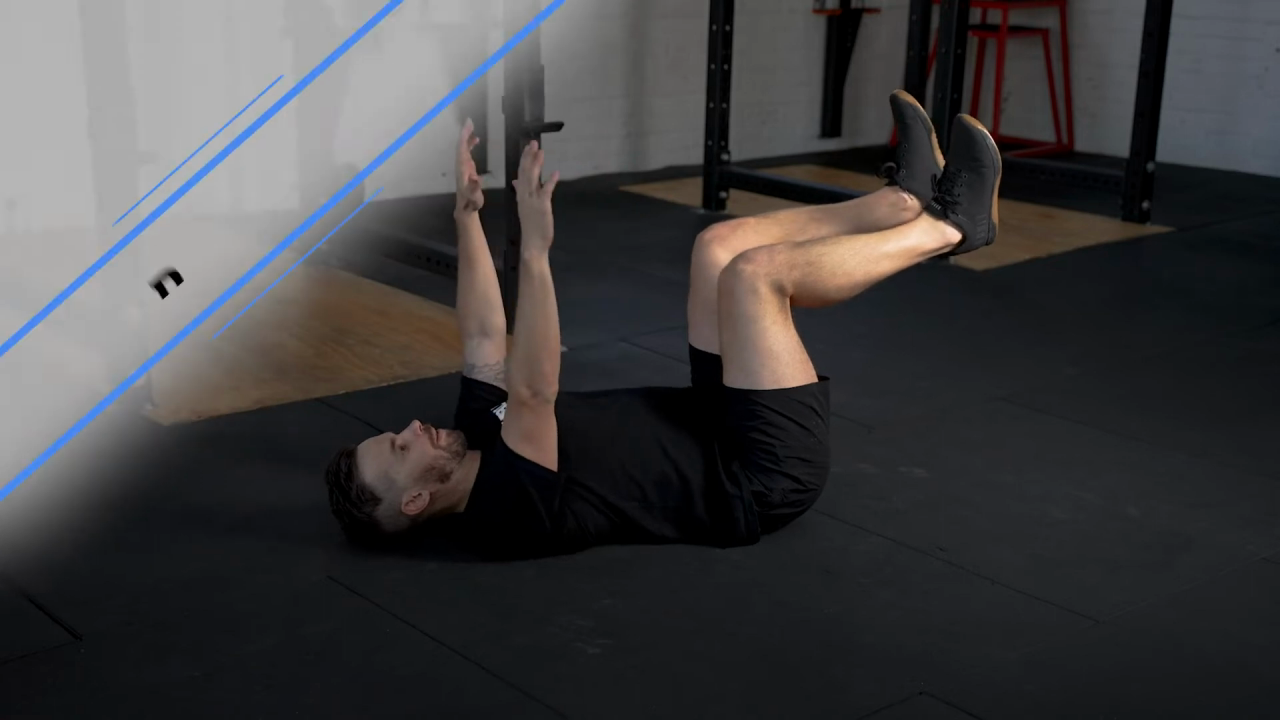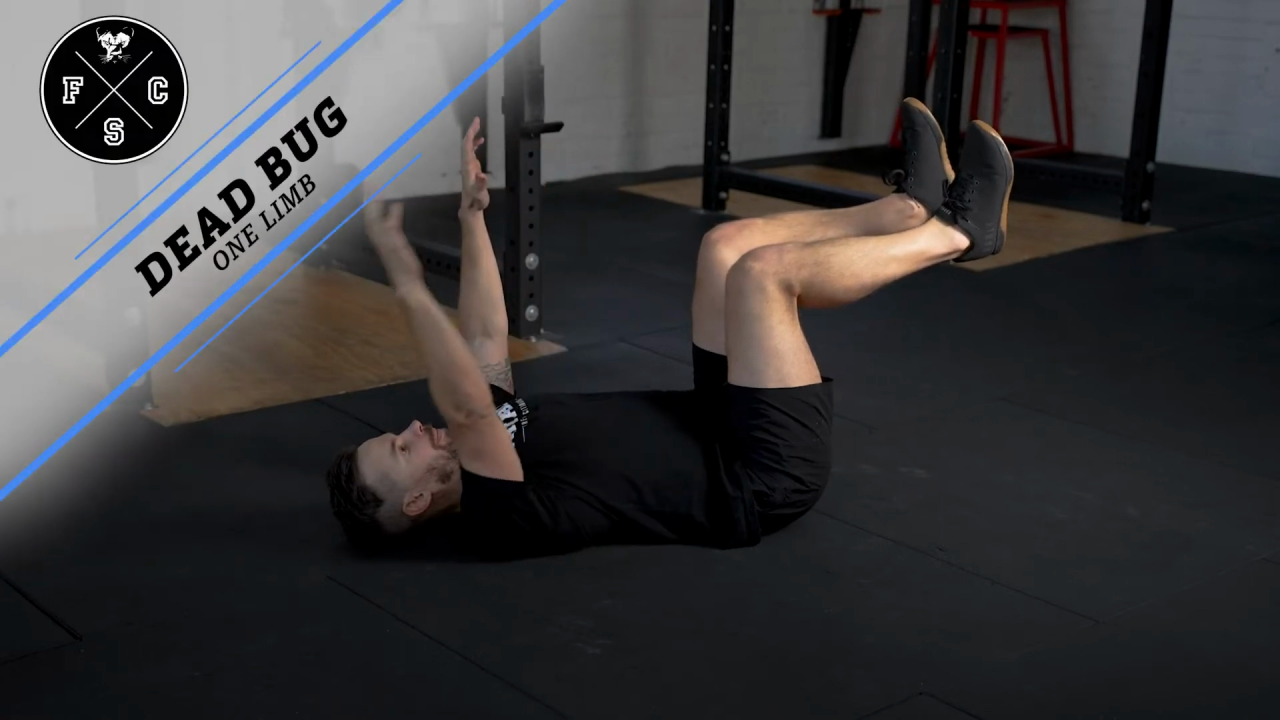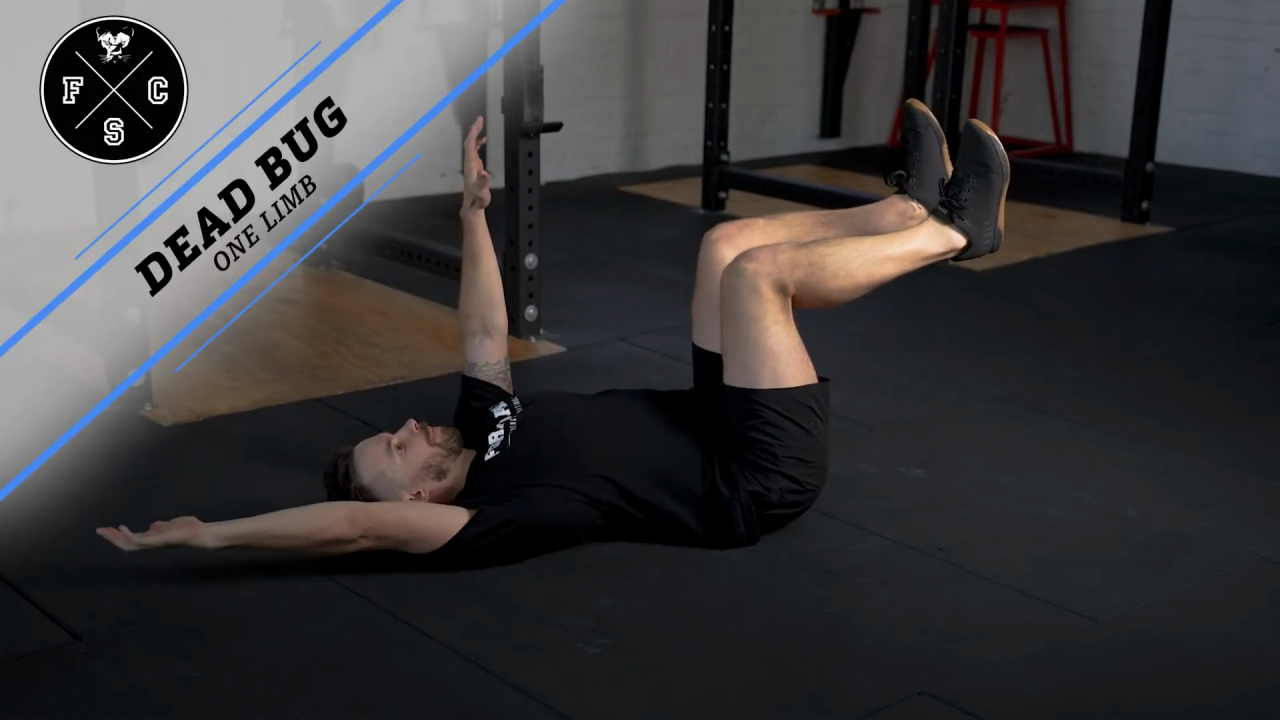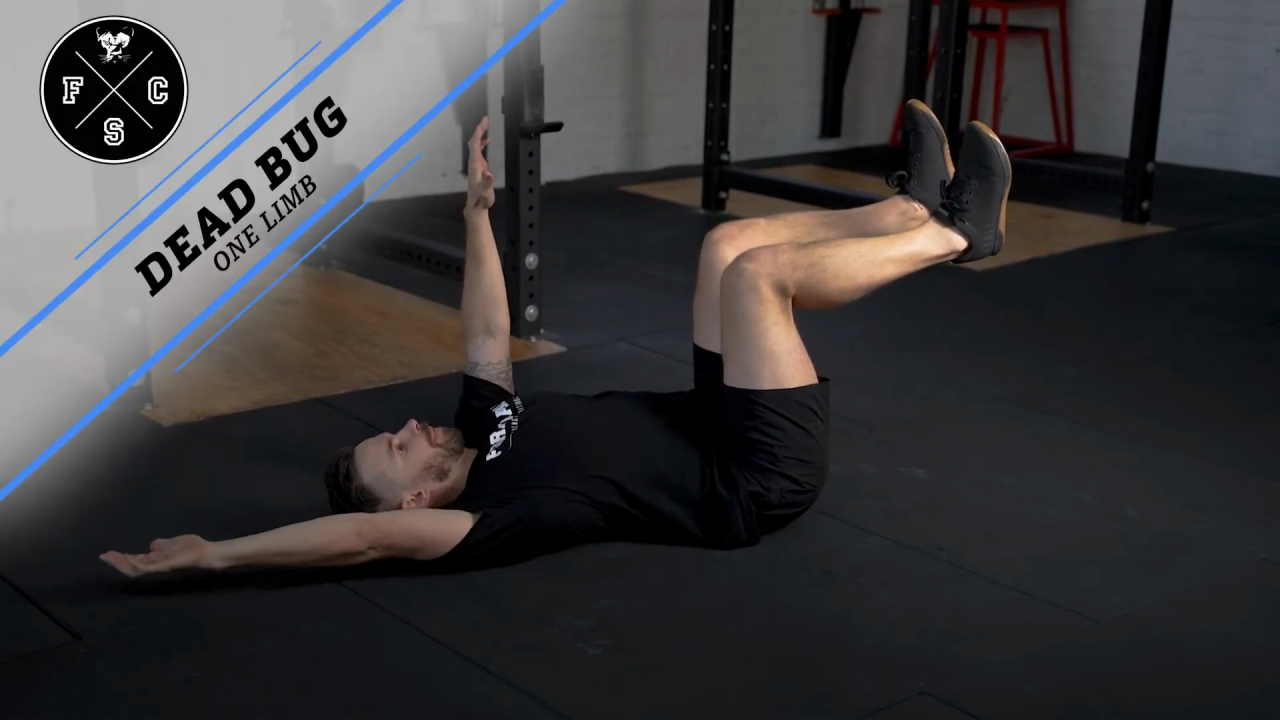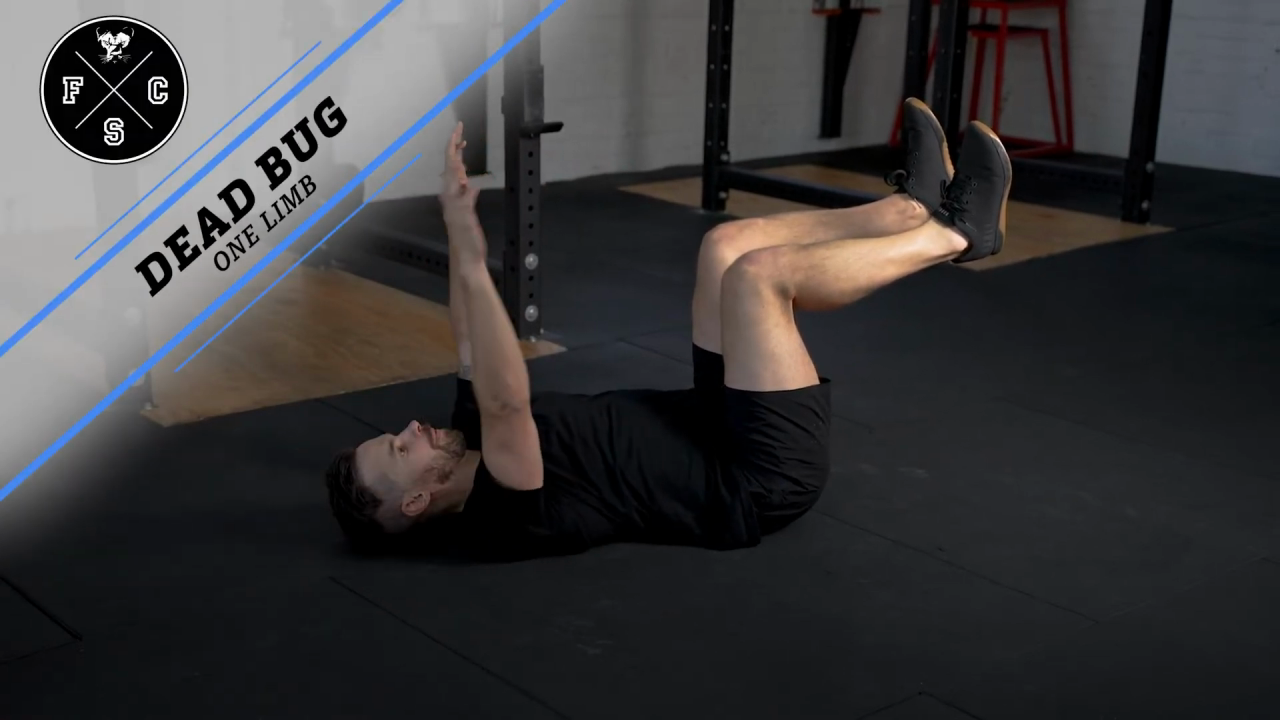
dt=1s
person 1, frame 1
left shoulder: (478, 439)
right shoulder: (505, 515)
left elbow: (484, 339)
right elbow: (532, 393)
left wrist: (467, 217)
right wrist: (534, 251)
left hip: (718, 431)
right hip: (763, 474)
left knee: (721, 246)
right knee: (756, 272)
left ankle: (908, 198)
right ankle: (948, 225)
person 1, frame 2
left shoulder: (475, 441)
right shoulder: (496, 518)
left elbow: (486, 340)
right elbow: (467, 408)
left wrist: (471, 215)
right wrist: (411, 289)
left hip: (717, 429)
right hip: (762, 477)
left knee: (728, 245)
right knee: (765, 270)
left ankle: (915, 206)
right ankle: (958, 231)
person 1, frame 3
left shoulder: (482, 430)
right shoulder: (492, 517)
left elbow: (486, 335)
right elbow: (359, 527)
left wrist: (473, 211)
right wrist: (211, 532)
left hip: (715, 426)
right hip: (759, 478)
left knee: (727, 244)
right knee: (757, 272)
left ankle: (914, 208)
right ankle: (953, 232)
person 1, frame 4
left shoulder: (483, 429)
right shoulder: (499, 514)
left elbow: (488, 336)
right elbow: (371, 539)
left wrist: (477, 211)
right wrist: (212, 551)
left hip: (715, 427)
right hip: (760, 479)
left knee: (730, 243)
right knee: (758, 271)
left ankle: (915, 208)
right ankle: (953, 235)
person 1, frame 5
left shoulder: (473, 446)
right shoulder: (498, 516)
left elbow: (490, 380)
right elbow: (506, 404)
left wrist: (459, 222)
right wrist: (469, 266)
left hip: (713, 426)
right hip: (760, 478)
left knee: (728, 245)
right knee: (759, 272)
left ankle: (917, 208)
right ankle: (956, 233)
